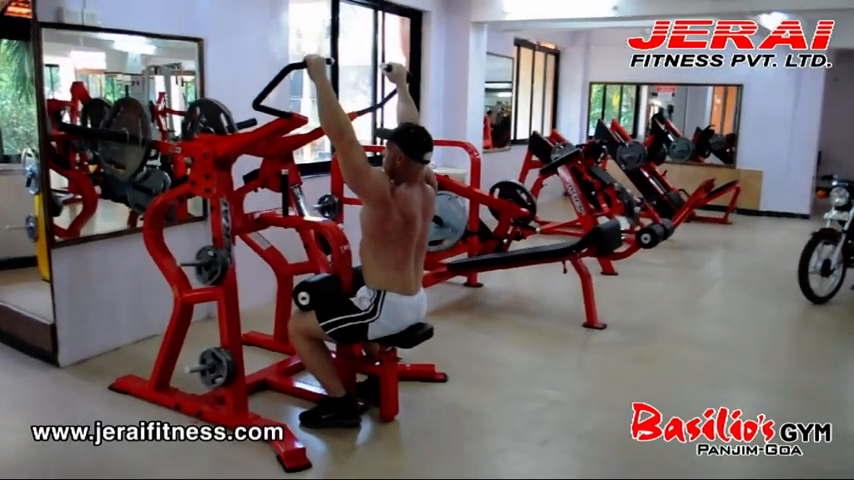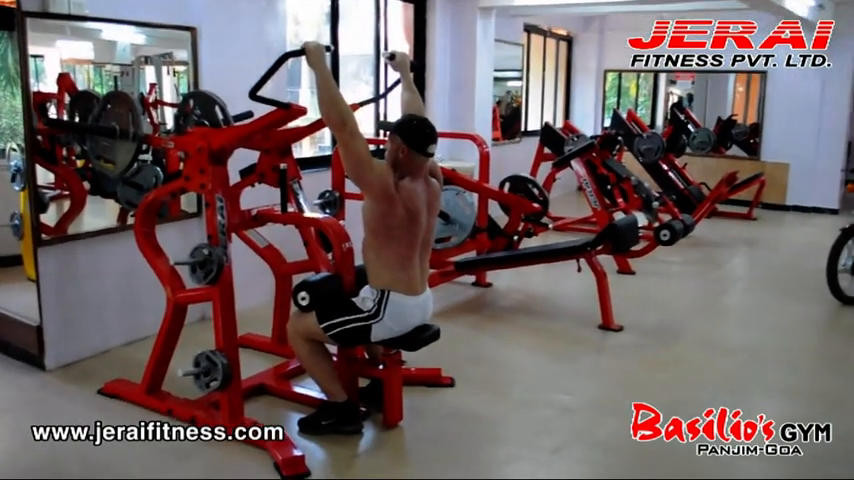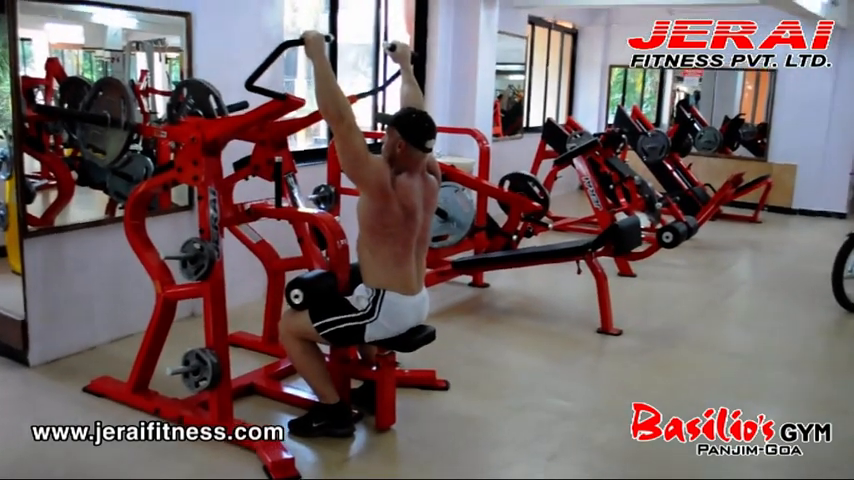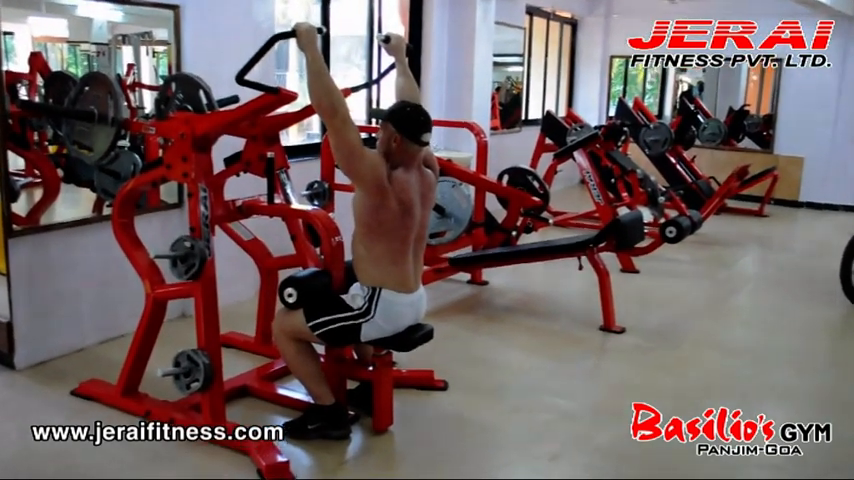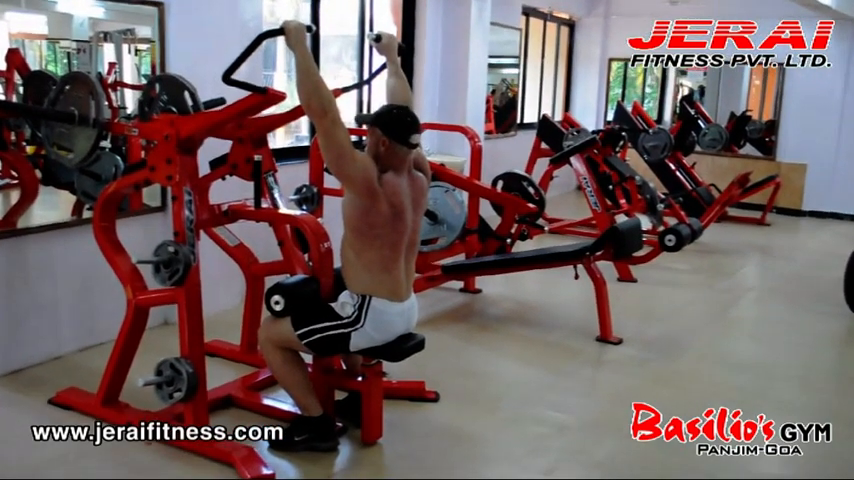
dt=0.4s
person 1, frame 1
left shoulder: (382, 193)
right shoulder: (427, 187)
left elbow: (342, 137)
right elbow: (412, 135)
left wrist: (320, 77)
right wrist: (401, 84)
left hip: (390, 309)
right hip: (416, 304)
left knee: (298, 327)
right knee: (351, 304)
left ankle: (341, 404)
right ankle: (381, 377)
person 1, frame 2
left shoulder: (386, 187)
right shoulder: (432, 182)
left elbow: (343, 127)
right elbow: (416, 126)
left wrist: (319, 64)
right wrist: (404, 72)
left hip: (394, 310)
right hip: (422, 303)
left knee: (298, 328)
right knee: (356, 305)
left ankle: (343, 409)
right ankle: (385, 382)
person 1, frame 3
left shoulder: (383, 183)
right shoulder: (430, 178)
left elbow: (341, 121)
right elbow: (416, 120)
left wrist: (318, 54)
right wrist: (405, 65)
left hip: (389, 310)
right hip: (417, 304)
left knee: (290, 326)
right knee: (349, 304)
left ankle: (334, 411)
right ankle: (376, 384)
person 1, frame 4
left shoulder: (378, 178)
right shoulder: (427, 172)
left elbow: (334, 115)
right elbow: (411, 113)
left wrist: (310, 46)
right wrist: (399, 57)
left hip: (385, 308)
right hip: (414, 302)
left knee: (283, 326)
right knee: (342, 303)
left ankle: (330, 414)
right ankle: (374, 384)
person 1, frame 5
left shoulder: (369, 182)
right shoulder: (419, 176)
left elbow: (323, 115)
right elbow: (402, 115)
left wrist: (299, 45)
right wrist: (391, 57)
left hip: (376, 317)
right hip: (405, 311)
left knee: (269, 334)
right knee: (331, 311)
left ankle: (317, 425)
right ankle: (363, 395)
